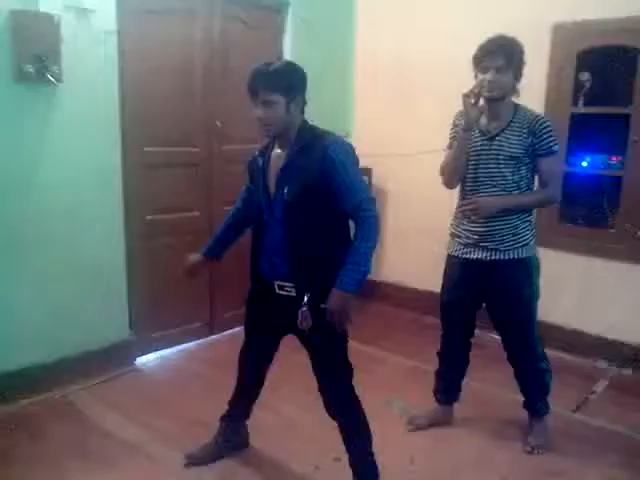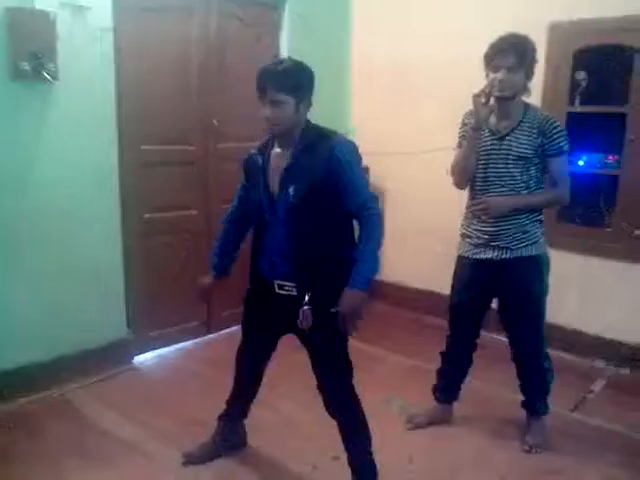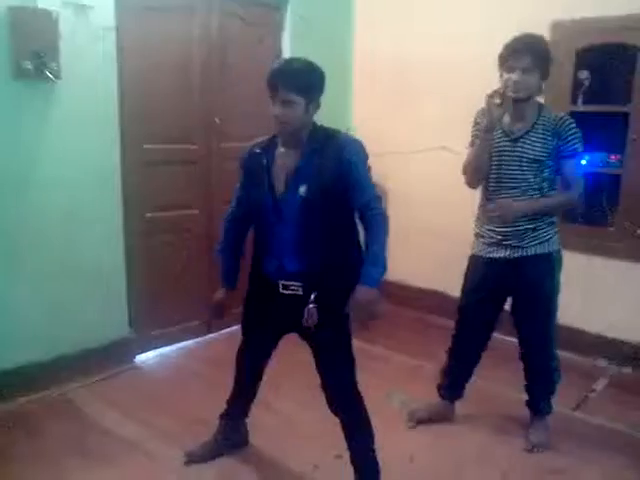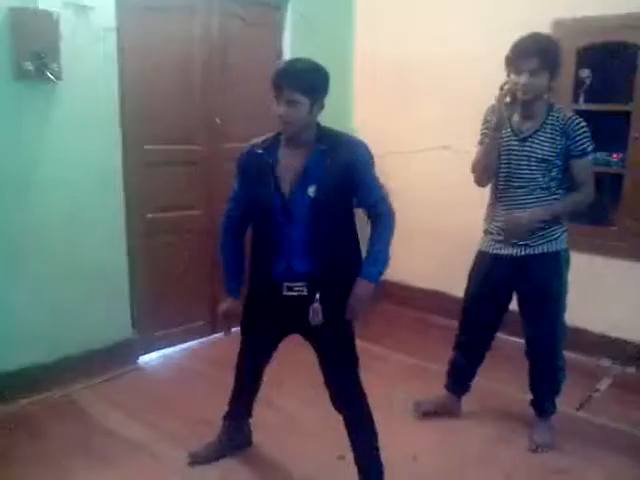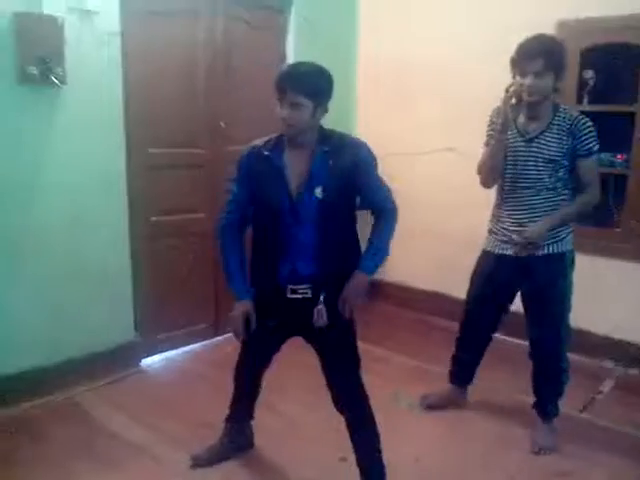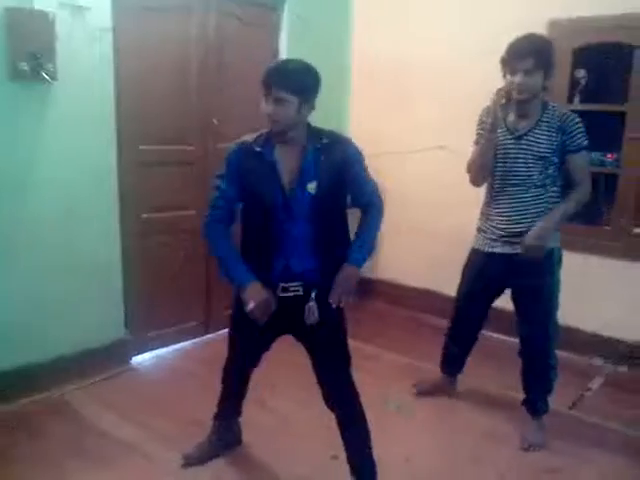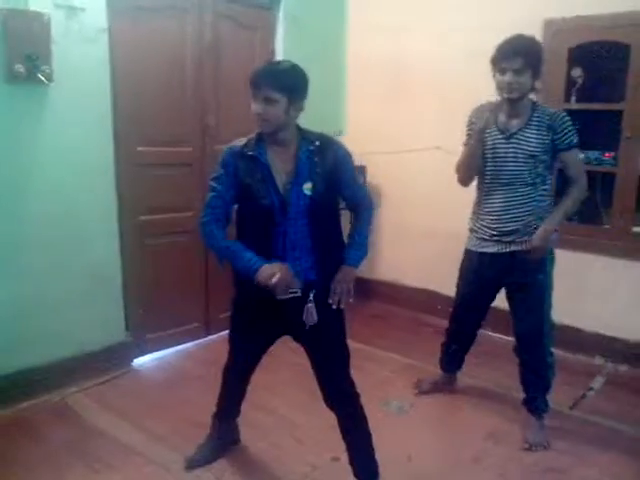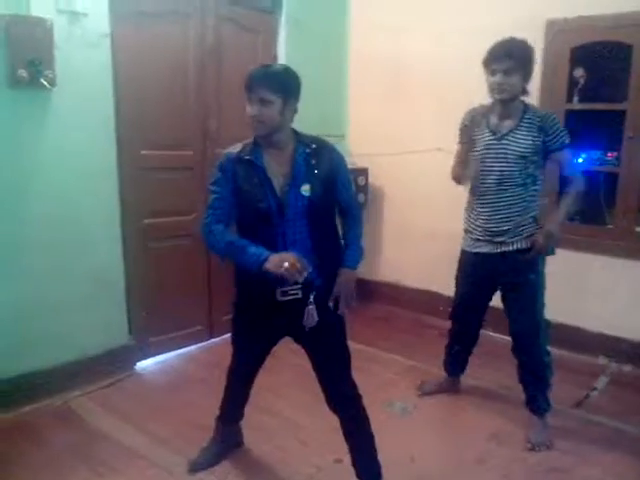
dt=0.1s
person 1, frame 1
left shoulder: (331, 152)
right shoulder: (261, 159)
left elbow: (366, 217)
right elbow: (243, 213)
left wrist: (347, 284)
right wrist: (209, 252)
left hip: (318, 295)
right hip: (268, 290)
left knee: (337, 390)
right knee: (250, 365)
right ankle: (232, 432)
person 1, frame 2
left shoulder: (336, 152)
right shoulder: (257, 157)
left elbow: (370, 217)
right elbow: (240, 214)
left wrist: (358, 284)
right wrist: (218, 268)
left hip: (320, 295)
right hip: (267, 289)
left knee: (337, 389)
right knee: (248, 364)
right ankle: (230, 431)
person 1, frame 3
left shoulder: (344, 152)
right shoulder: (257, 157)
left elbow: (374, 217)
right elbow: (237, 222)
left wrist: (369, 280)
right wrist: (226, 282)
left hip: (324, 294)
right hip: (267, 290)
left knee: (341, 389)
right knee: (248, 364)
right ankle: (231, 430)
person 1, frame 4
left shoulder: (349, 154)
right shoulder: (255, 157)
left elbow: (382, 214)
right elbow: (234, 223)
left wrist: (368, 275)
right wrist: (231, 291)
left hip: (326, 294)
right hip: (268, 291)
left knee: (345, 389)
right knee: (249, 365)
right ankle: (235, 431)
person 1, frame 5
left shoulder: (352, 155)
right shoulder: (256, 159)
left elbow: (386, 212)
right elbow: (230, 228)
left wrist: (365, 270)
right wrist: (241, 293)
left hip: (329, 296)
right hip: (269, 297)
left knee: (348, 391)
right knee: (248, 368)
right ankle: (237, 433)
person 1, frame 6
left shoulder: (340, 152)
right shoulder: (245, 155)
left elbow: (372, 207)
right elbow: (216, 222)
left wrist: (354, 262)
right wrist: (244, 282)
left hip: (320, 293)
right hip: (261, 293)
left knee: (339, 389)
right knee: (238, 366)
right ankle: (225, 430)
person 1, frame 7
left shoulder: (330, 154)
right shoulder: (236, 159)
left elbow: (362, 208)
right elbow: (211, 227)
left wrist: (351, 262)
right wrist: (256, 266)
left hip: (318, 294)
right hip: (258, 296)
left knee: (340, 389)
right knee: (237, 368)
right ankle: (223, 431)
person 1, frame 8
left shoulder: (325, 157)
right shoulder: (234, 164)
left elbow: (352, 213)
right elbow: (213, 229)
left wrist: (349, 265)
right wrist: (265, 258)
left hip: (318, 296)
right hip: (258, 296)
left knee: (341, 392)
right knee: (241, 372)
right ankle: (227, 434)
person 2, frame 1
left shoulder: (536, 127)
right shoulder: (463, 121)
left elbow: (552, 191)
right elbow: (449, 179)
left wrist: (502, 202)
right wrist: (467, 125)
left hip: (514, 255)
right hip: (464, 250)
left knee: (521, 340)
right knee: (454, 333)
left ankle: (538, 415)
right ankle: (444, 405)
person 2, frame 2
left shoulder: (546, 126)
right shoulder: (473, 120)
left elbow: (562, 192)
right elbow: (459, 179)
left wrist: (512, 201)
right wrist: (477, 125)
left hip: (524, 254)
right hip: (475, 251)
left knee: (528, 339)
right knee: (460, 333)
left ankle: (536, 414)
right ankle: (443, 404)
person 2, frame 3
left shoulder: (561, 128)
right shoulder: (486, 118)
left elbow: (574, 193)
right elbow: (473, 179)
left wrist: (524, 206)
right wrist: (490, 125)
left hip: (537, 253)
right hip: (488, 249)
left knee: (537, 339)
right knee: (469, 331)
left ankle: (539, 414)
right ankle: (446, 402)
person 2, frame 4
left shoulder: (569, 126)
right shoulder: (495, 116)
left elbow: (584, 193)
right elbow: (482, 177)
left wrist: (536, 215)
right wrist: (498, 124)
left hip: (545, 253)
right hip: (495, 247)
left knee: (544, 339)
right knee: (473, 326)
left ankle: (543, 414)
right ankle: (452, 396)
person 2, frame 5
left shoulder: (576, 126)
right shoulder: (500, 118)
left elbow: (591, 192)
right elbow: (487, 178)
left wrist: (546, 224)
right wrist: (504, 125)
left hip: (548, 252)
right hip: (499, 246)
left knee: (548, 339)
right knee: (475, 322)
left ankle: (545, 416)
right ankle: (457, 388)
person 2, frame 6
left shoulder: (565, 123)
right shoulder: (490, 117)
left elbow: (582, 188)
right elbow: (476, 177)
left wrist: (547, 225)
right wrist: (494, 124)
left hip: (536, 250)
right hip: (489, 243)
left knee: (537, 336)
right knee: (464, 317)
left ankle: (535, 413)
right ankle: (448, 377)
person 2, frame 7
left shoulder: (554, 123)
right shoulder: (479, 117)
left elbow: (578, 183)
right elbow: (464, 177)
left wrist: (550, 225)
right wrist: (478, 136)
left hip: (528, 248)
right hip: (482, 243)
left knee: (532, 333)
right knee: (463, 316)
left ankle: (536, 412)
right ankle: (447, 374)
person 2, frame 8
left shoulder: (545, 124)
right shoulder: (472, 120)
left elbow: (575, 181)
left wrist: (552, 223)
right wrist: (465, 159)
left hip: (522, 247)
right hip: (476, 243)
left knee: (528, 333)
right knee: (463, 317)
left ankle: (538, 412)
right ankle: (452, 376)
